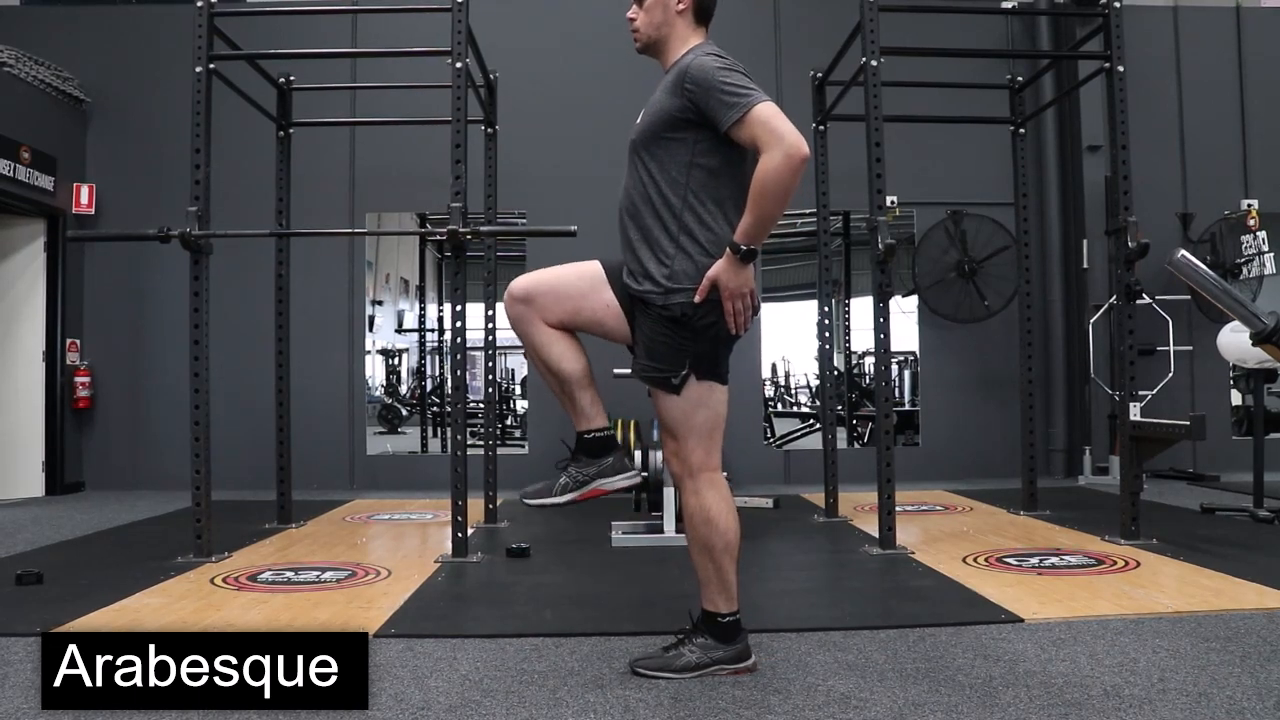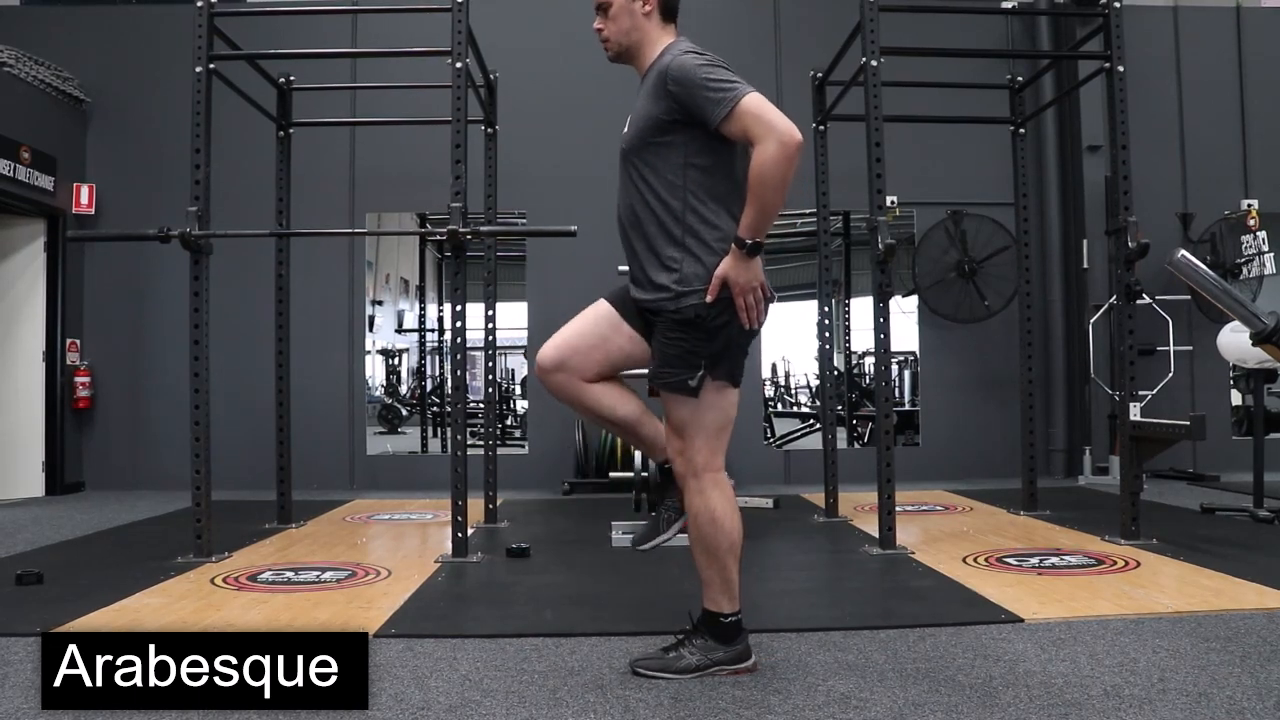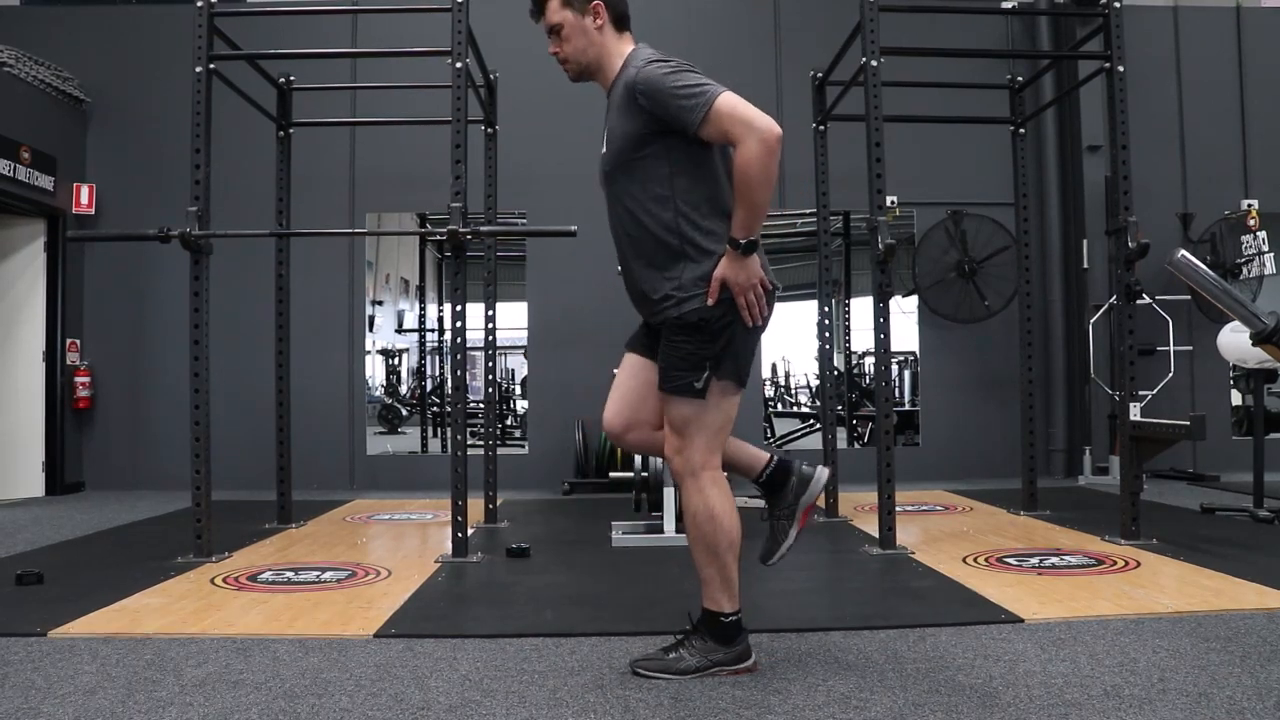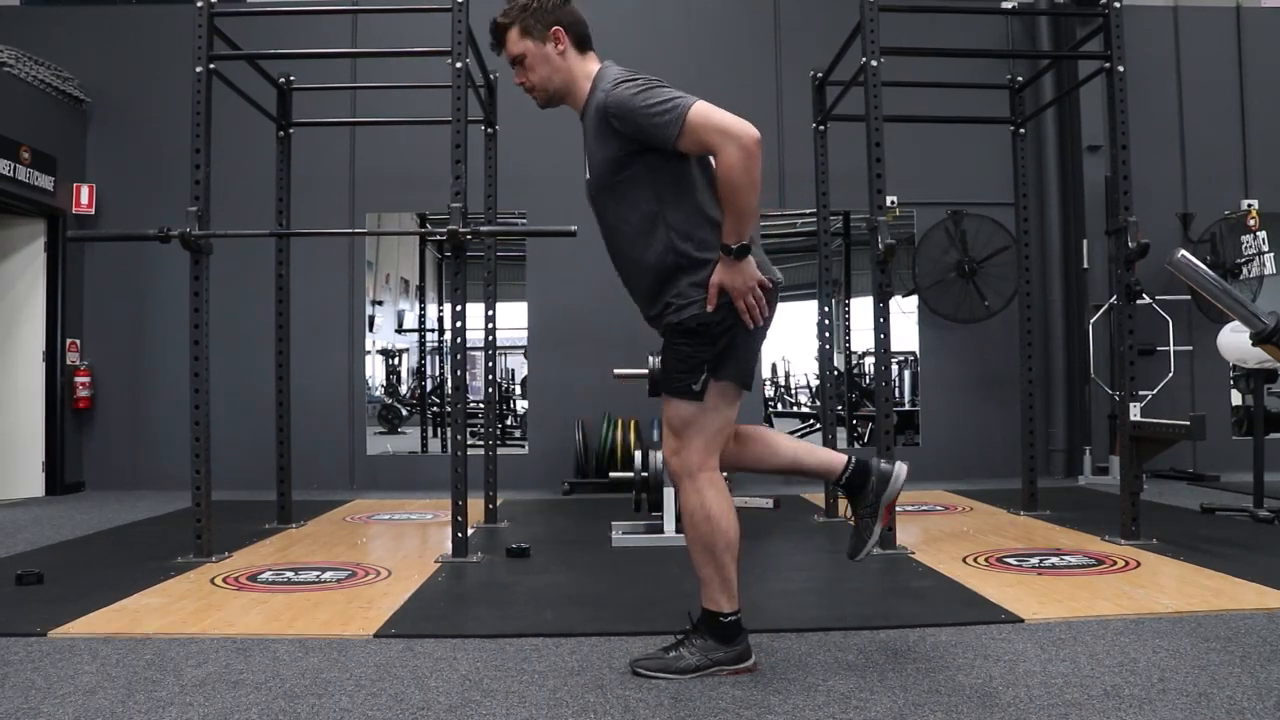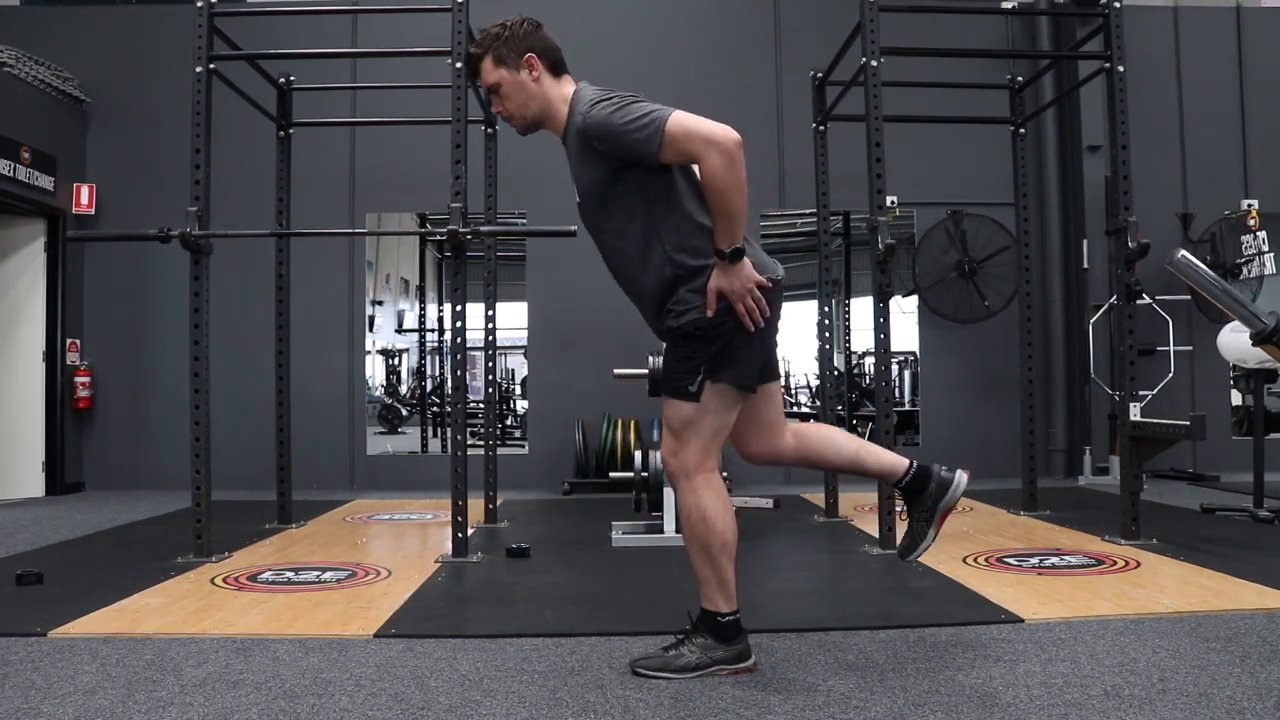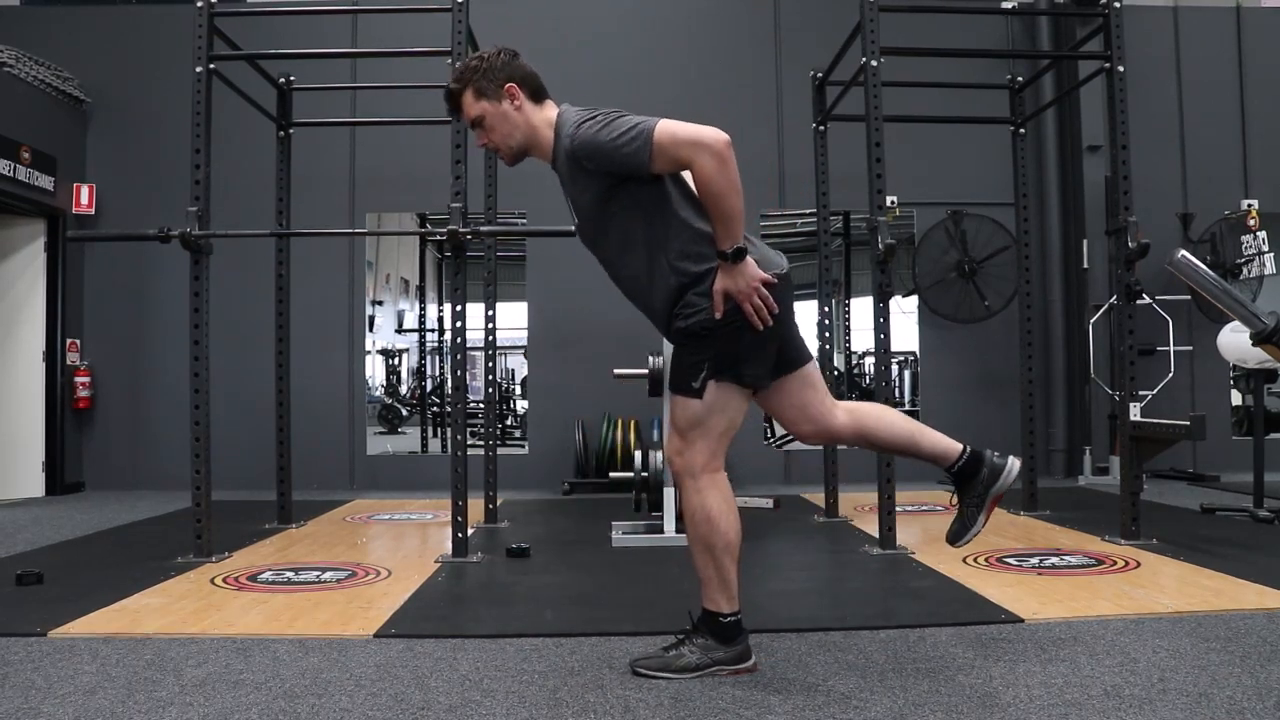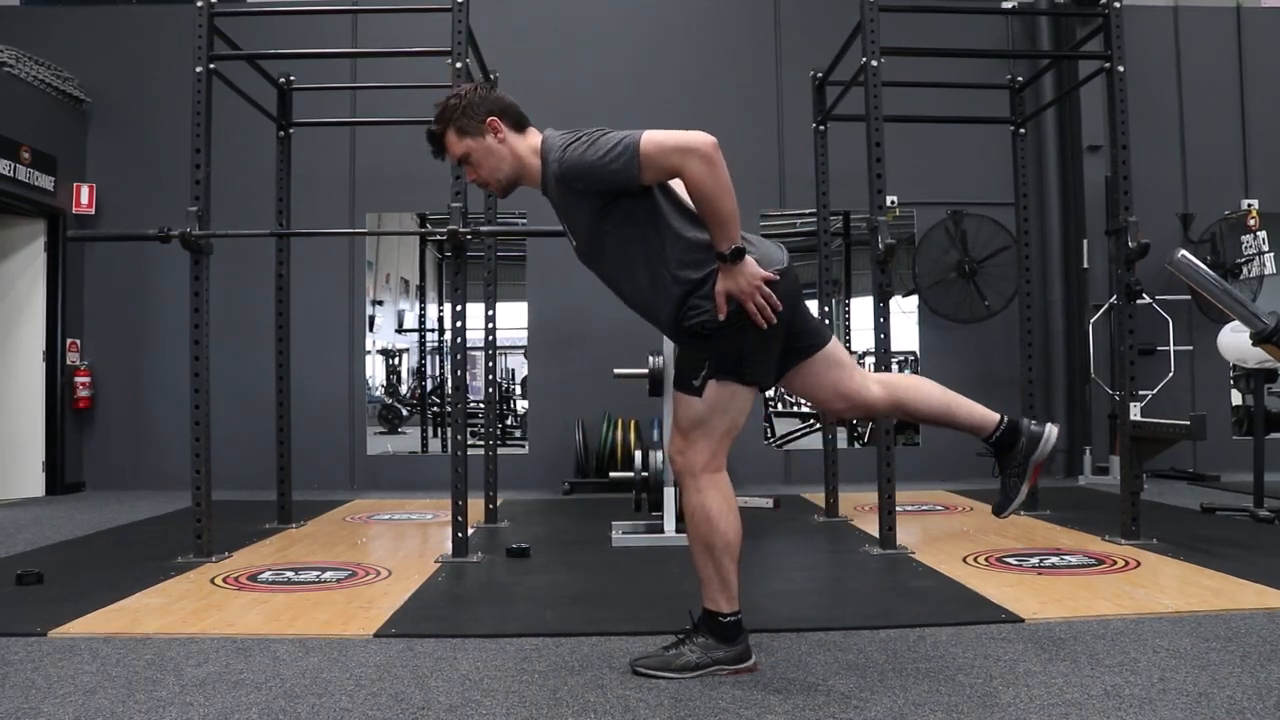
dt=0.4s
person 1, frame 1
left shoulder: (704, 69)
right shoulder: (679, 81)
left elbow: (788, 150)
left wrist: (740, 255)
left hip: (691, 293)
right hip: (654, 284)
left knee: (693, 466)
right knee: (528, 298)
left ankle: (723, 636)
right ankle: (599, 448)
person 1, frame 2
left shoulder: (682, 68)
right shoulder: (658, 82)
left elbow: (781, 139)
left wrist: (745, 251)
left hip: (704, 294)
right hip: (664, 290)
left knee: (697, 464)
right knee: (559, 365)
left ankle: (724, 637)
right ankle: (677, 473)
person 1, frame 3
left shoulder: (649, 77)
right shoulder: (624, 93)
left elbow: (760, 134)
left wrist: (742, 250)
left hip: (711, 293)
right hip: (679, 296)
left knee: (691, 459)
right knee: (628, 426)
left ankle: (723, 637)
right ankle: (778, 475)
person 1, frame 4
left shoulder: (619, 97)
right shoulder: (600, 111)
left elbow: (739, 139)
right elbow: (700, 162)
left wrist: (736, 255)
left hip: (714, 296)
right hip: (698, 299)
left knee: (690, 461)
right knee: (712, 446)
left ankle: (723, 636)
right ankle: (861, 475)
person 1, frame 5
left shoulder: (598, 116)
right shoulder: (586, 130)
left elbow: (720, 143)
right elbow: (683, 168)
left wrist: (730, 258)
left hip: (717, 298)
right hip: (717, 301)
left knee: (689, 462)
right knee: (768, 441)
left ankle: (722, 635)
right ankle: (923, 480)
person 1, frame 6
left shoulder: (586, 136)
right shoulder: (576, 152)
left elbow: (709, 146)
right elbow: (683, 175)
left wrist: (731, 258)
left hip: (723, 297)
right hip: (733, 296)
left knee: (693, 461)
right knee: (823, 422)
left ankle: (722, 635)
right ankle: (974, 465)
person 1, frame 7
left shoulder: (573, 159)
right shoulder: (566, 175)
left elbow: (697, 149)
right elbow: (674, 182)
left wrist: (731, 259)
left hip: (729, 298)
right hip: (744, 293)
left knee: (695, 461)
right knee: (859, 394)
left ankle: (722, 635)
right ankle: (1010, 435)
